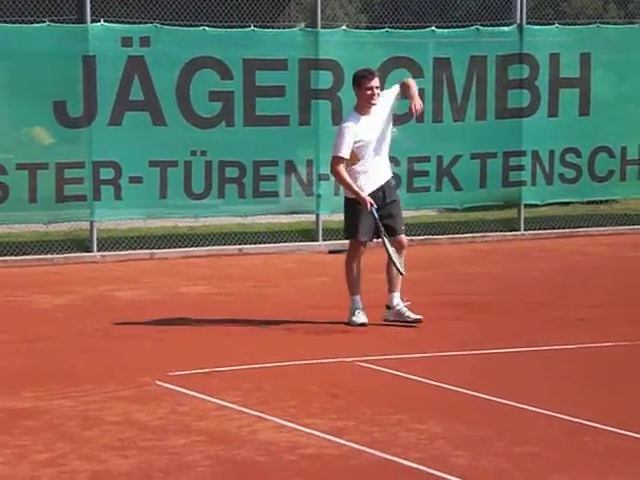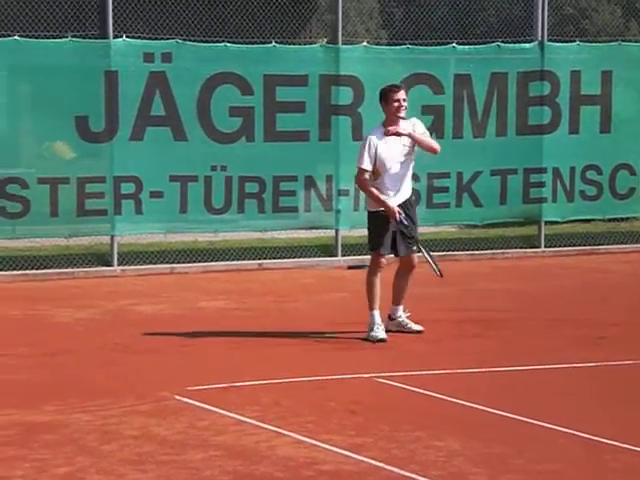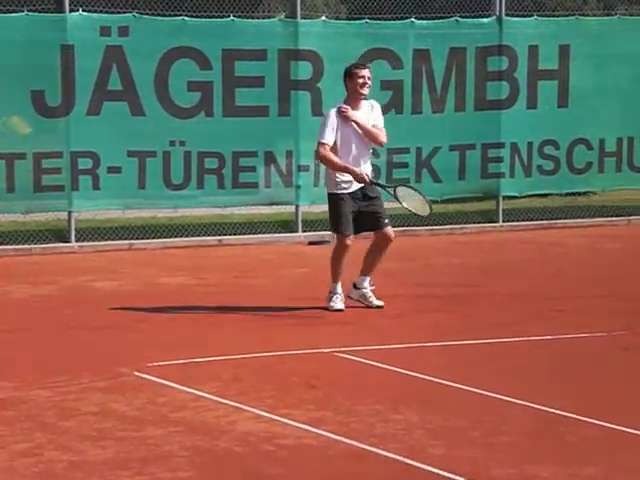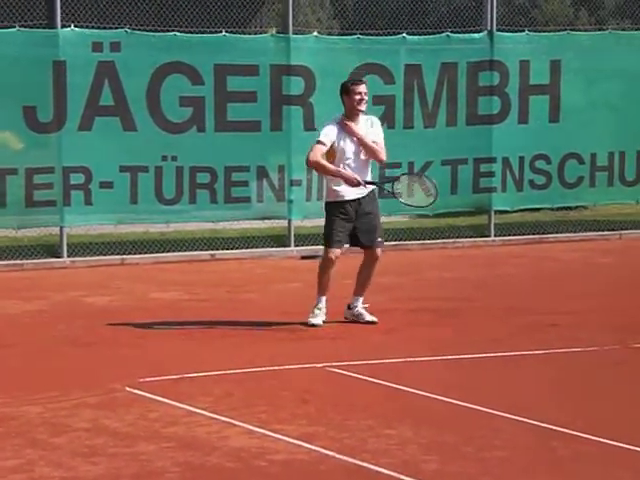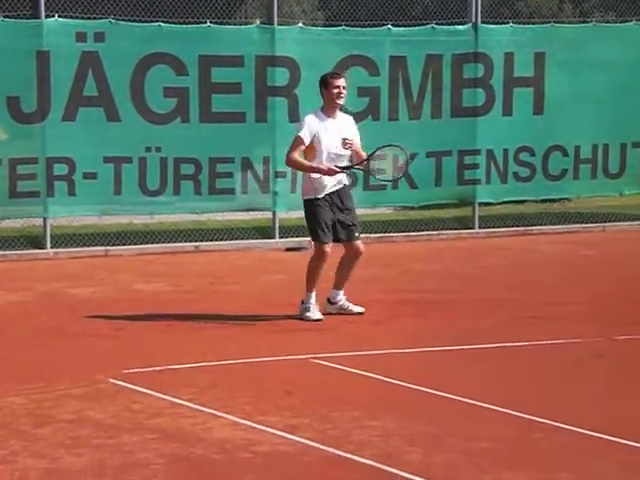
dt=0.4s
person 1, frame 1
left shoulder: (384, 102)
right shoulder: (348, 127)
left elbow: (406, 84)
right elbow: (336, 167)
left wrist: (412, 95)
right wrist: (358, 194)
left hip: (385, 187)
right hip: (360, 195)
left knee: (400, 243)
right knee: (356, 248)
left ankle: (395, 305)
right ankle: (356, 307)
person 1, frame 2
left shoulder: (413, 126)
right shoulder: (373, 139)
left elbow: (435, 149)
right elbow: (362, 180)
left wrist: (407, 132)
right wrist: (385, 204)
left hip: (405, 203)
right hip: (380, 208)
left knee: (409, 262)
right knee: (378, 263)
left ankle: (396, 315)
right ankle: (375, 322)
person 1, frame 3
left shoulder: (373, 107)
right shoulder: (335, 115)
left elbow: (381, 140)
right elbow: (322, 153)
left wrist: (356, 120)
right wrist: (351, 170)
left hip: (365, 184)
right hip: (341, 188)
left knee: (386, 235)
right knee: (344, 242)
left ankle: (360, 286)
right ankle: (335, 291)
person 1, frame 4
left shoulder: (372, 123)
right shoulder: (332, 128)
left elbow: (381, 156)
right elbow: (312, 159)
left wrist: (357, 133)
right wrist: (342, 174)
left hip: (366, 198)
right hip: (339, 200)
left knee: (373, 255)
right knee: (332, 255)
left ankle: (355, 307)
right ankle: (320, 306)
person 1, frame 5
left shoulder: (348, 121)
right shoulder: (310, 122)
left elbow: (361, 159)
right elbow: (291, 158)
left wrist: (356, 151)
right wrist: (319, 169)
left hip: (341, 192)
right hip: (317, 195)
left knee: (356, 249)
right knee: (323, 250)
left ankle: (335, 299)
right ankle: (309, 302)
